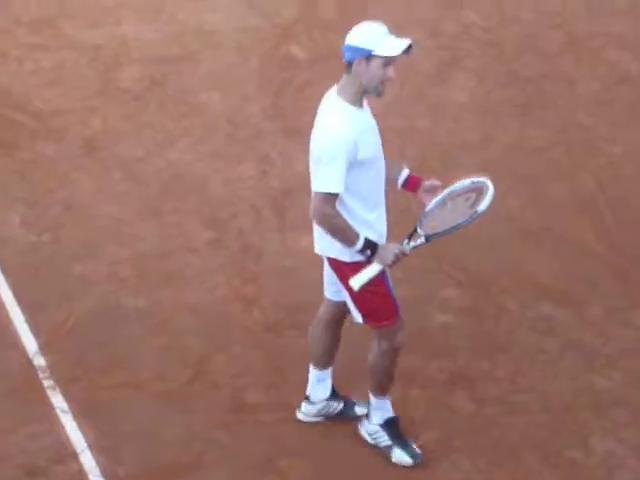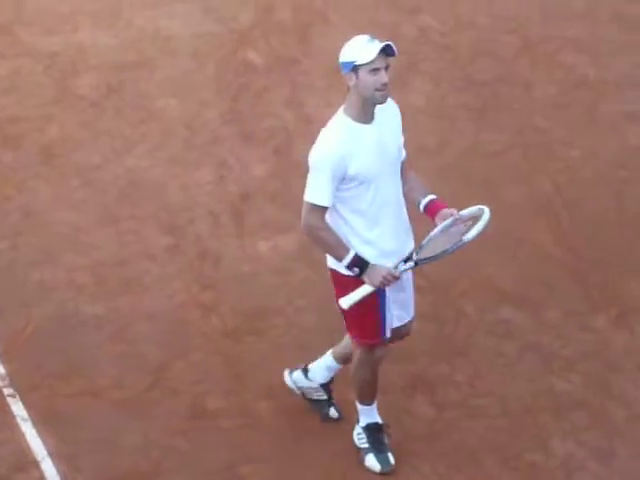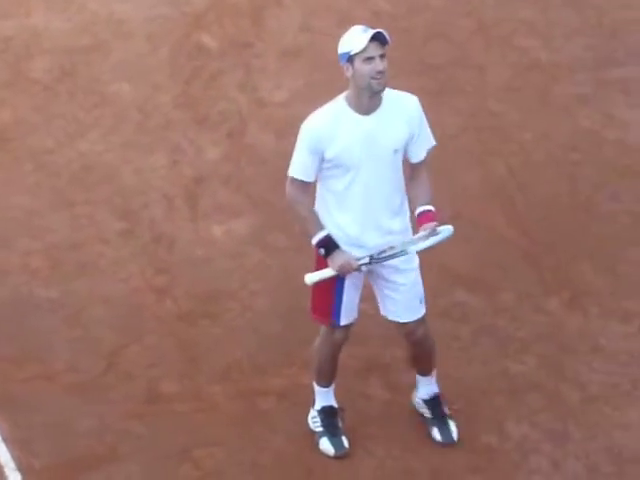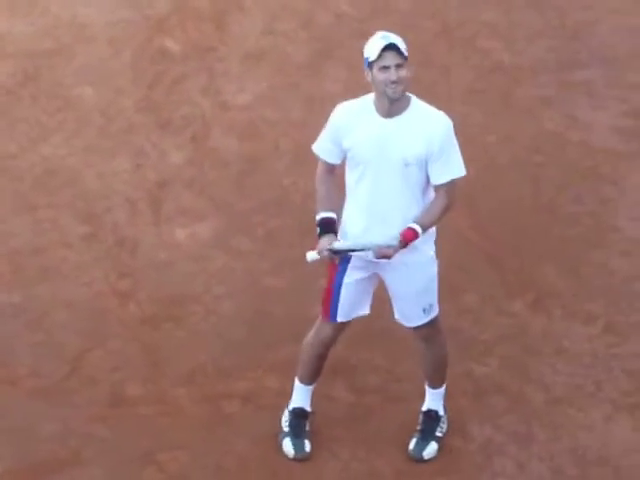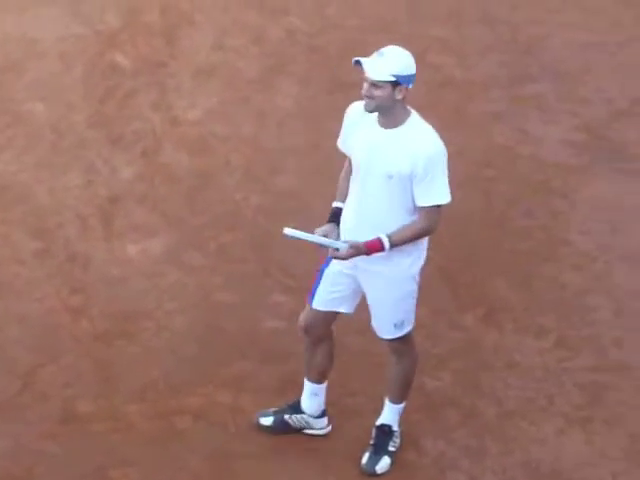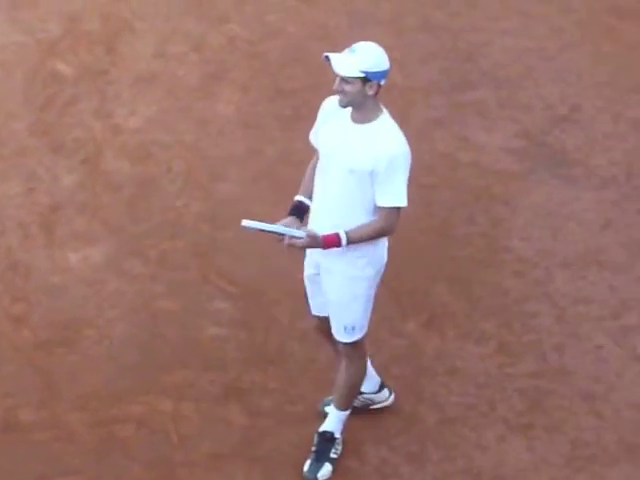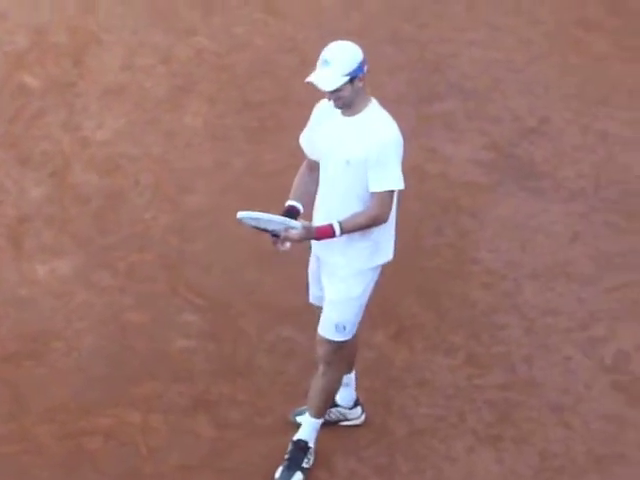
dt=0.3s
person 1, frame 1
left shoulder: (349, 99)
right shoulder: (340, 131)
right elbow: (322, 212)
left wrist: (411, 181)
right wrist: (372, 248)
left hip: (348, 242)
right hip: (352, 247)
left knee: (333, 310)
right knee: (390, 336)
left ankle: (318, 398)
right ankle: (381, 420)
person 1, frame 2
left shoulder: (389, 112)
right shoulder: (333, 146)
right elbow: (312, 221)
left wrist: (434, 207)
right wrist: (362, 267)
left hip: (399, 251)
right hip: (361, 264)
left knee: (394, 331)
right knee: (372, 346)
left ankle: (311, 377)
right ankle: (369, 426)
person 1, frame 3
left shoulder: (408, 108)
right shoulder: (319, 125)
left elbow: (415, 171)
right elbow: (296, 191)
left wrist: (425, 215)
right wrist: (329, 248)
left hip: (394, 243)
right hip: (342, 248)
left knee: (416, 331)
right knee: (334, 334)
left ankle: (429, 395)
right ankle: (323, 409)
person 1, frame 4
left shoulder: (435, 126)
right shoulder: (346, 116)
left elbow: (445, 196)
right elbow: (327, 170)
left wrist: (406, 236)
right wrist: (328, 226)
left hip: (411, 251)
right hip: (355, 243)
left knee: (427, 332)
right knee: (326, 331)
left ankle: (434, 412)
right ankle: (297, 411)
person 1, frame 5
left shoulder: (427, 147)
right shoulder: (356, 116)
left elbow: (428, 221)
left wrist: (370, 247)
right wrist: (335, 218)
left hip: (394, 261)
right hip: (347, 247)
left knee: (399, 344)
right knee: (312, 323)
left ankle: (388, 426)
right ankle: (311, 411)
person 1, frame 6
left shoulder: (391, 147)
right shoulder: (331, 110)
left elbow: (386, 223)
left wrist: (327, 240)
right wrist: (297, 211)
left hip: (355, 259)
right hip: (319, 247)
left knee: (349, 345)
right knee: (326, 327)
left ankle: (331, 432)
right ankle: (372, 389)
person 1, frame 7
left shoulder: (383, 134)
right shoulder: (324, 113)
left elbow: (379, 212)
left wrist: (317, 231)
right wrist: (290, 213)
left hip: (358, 255)
right hip: (325, 243)
left knee: (328, 349)
right knee: (339, 334)
left ankle: (304, 441)
right ankle: (345, 403)
